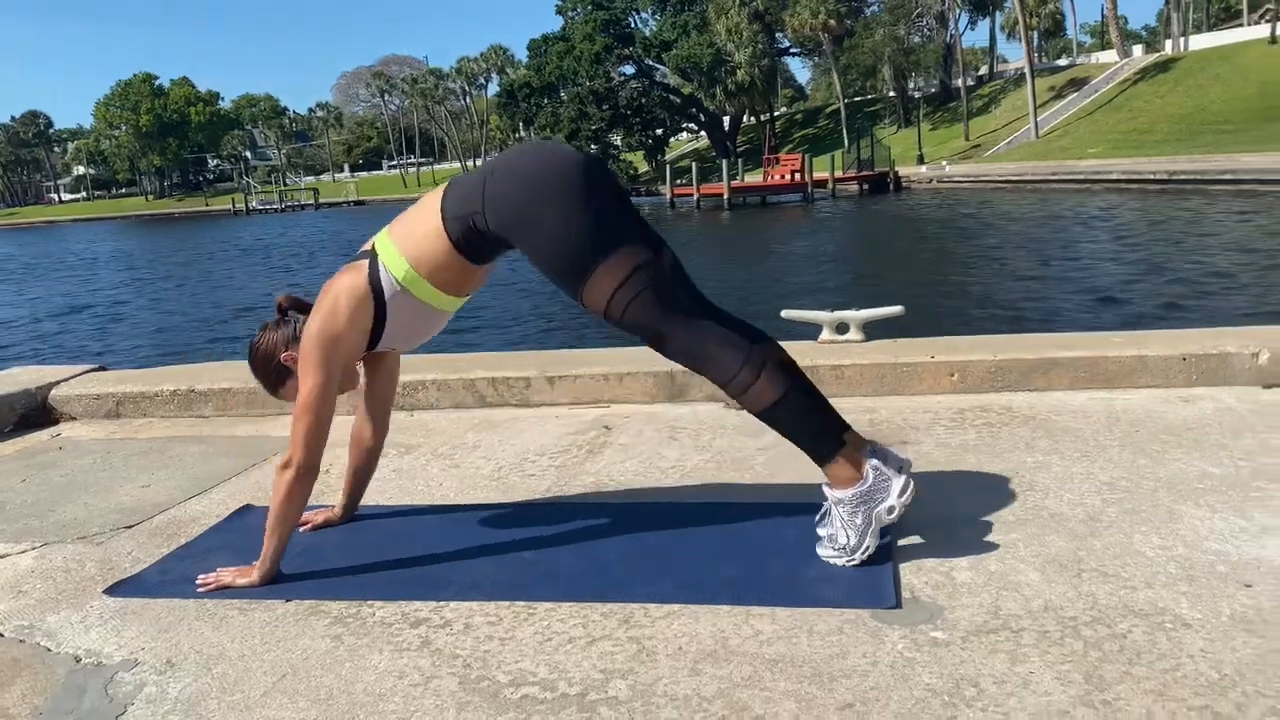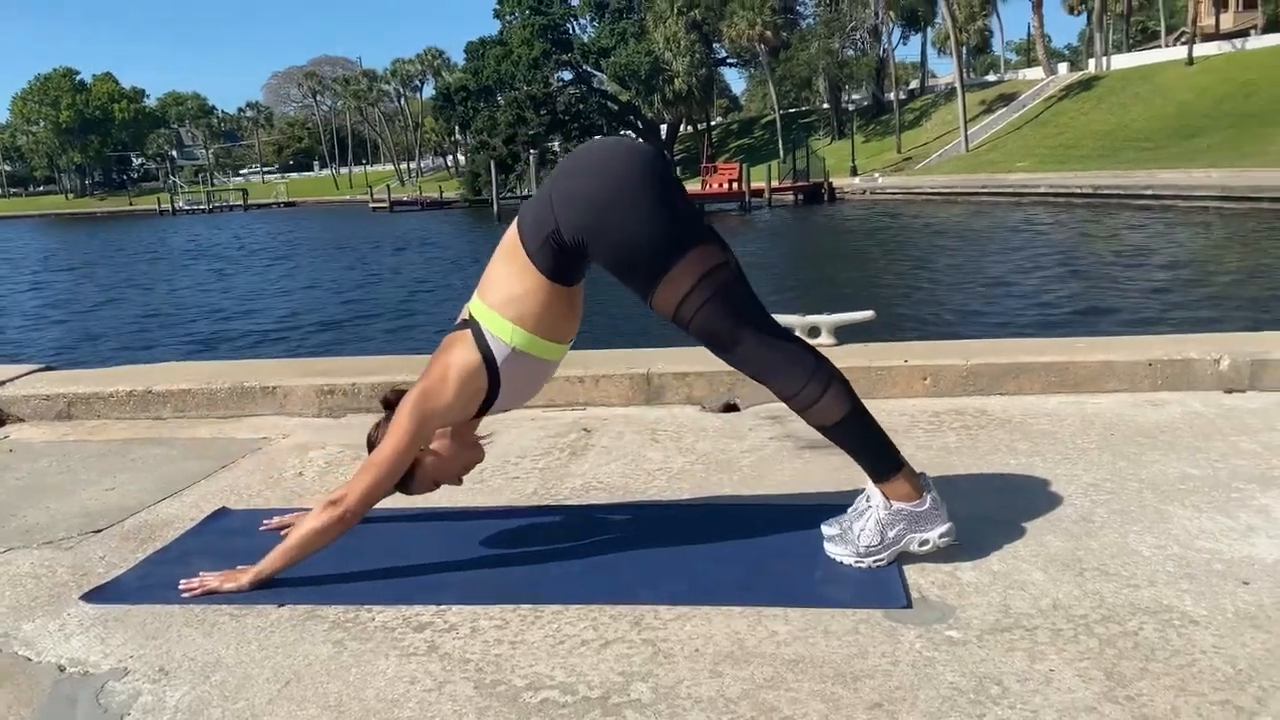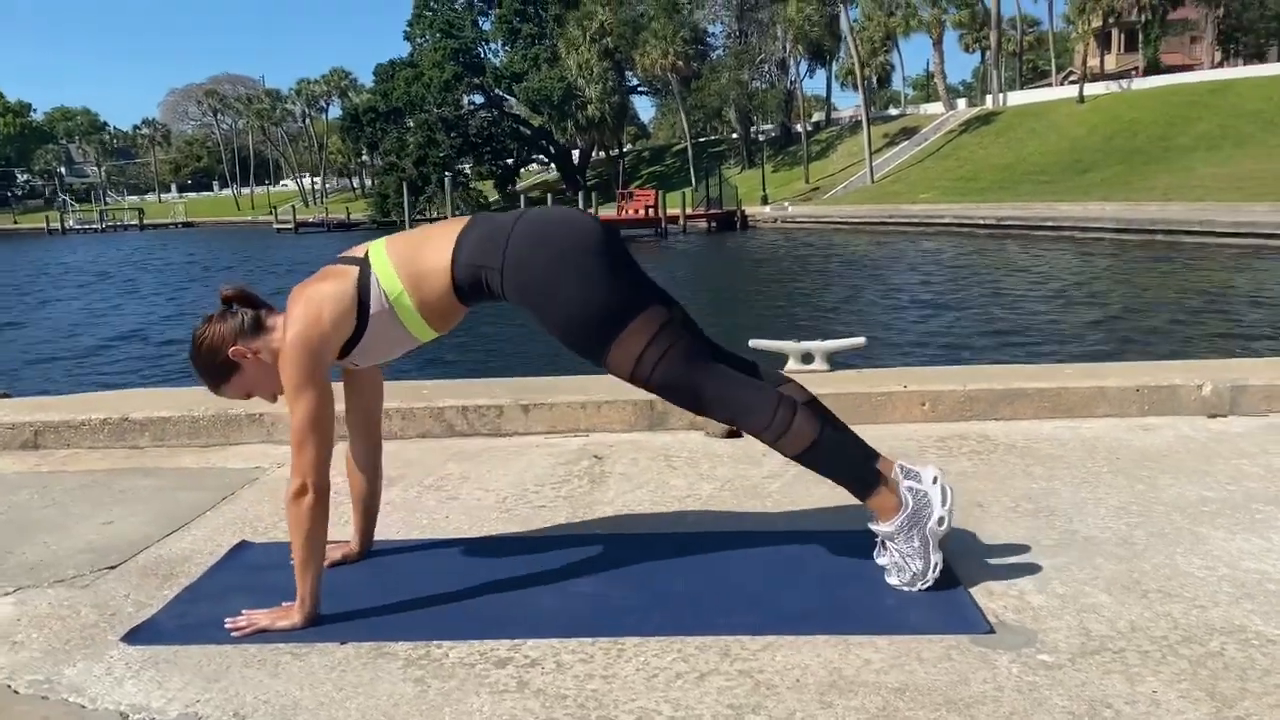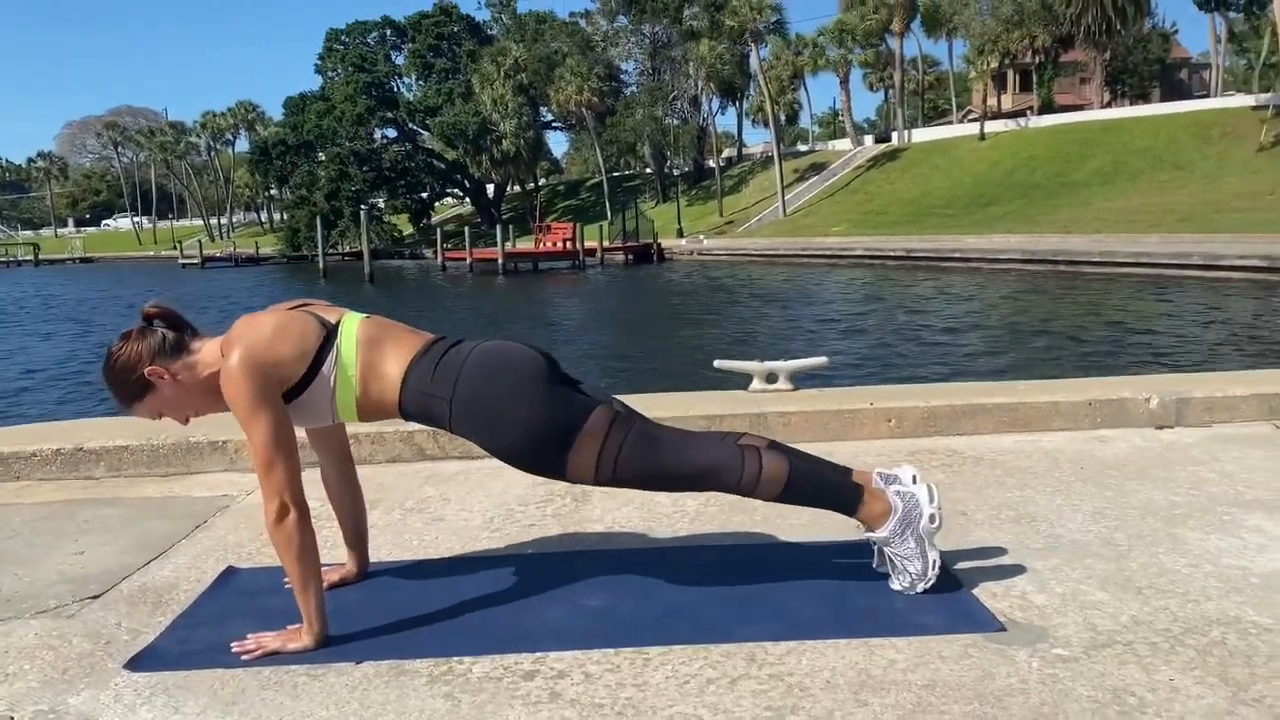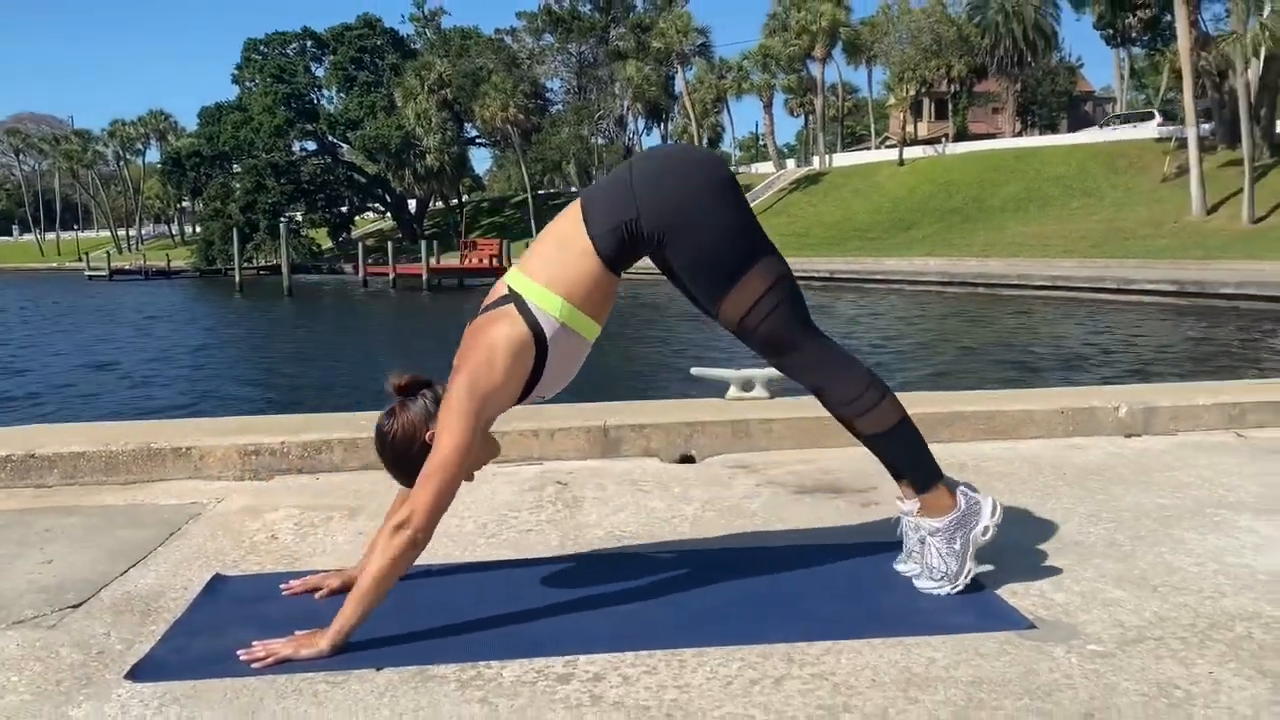
dt=1s
person 1, frame 1
left shoulder: (329, 327)
right shoulder: (363, 314)
left elbow: (298, 461)
right elbow: (373, 419)
left wrist: (263, 567)
right wrist: (346, 507)
left hip: (532, 192)
right hip: (543, 179)
left knee: (680, 328)
right knee: (691, 319)
left ankle: (853, 473)
right ankle: (854, 453)
person 1, frame 2
left shoulder: (439, 400)
right shoulder: (452, 386)
left elbow: (350, 503)
left wrist: (253, 575)
right wrist: (322, 513)
left hip: (601, 196)
right hip: (606, 185)
left knee: (746, 339)
right knee: (748, 336)
left ankle: (906, 498)
right ankle: (892, 486)
person 1, frame 3
left shoulder: (299, 334)
right shoulder: (337, 320)
left elbow: (307, 480)
right elbow: (364, 440)
left wrist: (301, 605)
right wrist: (361, 540)
left hip: (537, 258)
right hip: (547, 242)
left knee: (706, 385)
right knee: (717, 369)
left ankle: (893, 502)
right ankle: (893, 480)
person 1, frame 4
left shoulder: (241, 365)
right shoulder: (279, 337)
left elbow: (283, 504)
right elbow: (333, 453)
left wrist: (310, 626)
right wrist: (356, 560)
left hip: (489, 398)
right hip: (496, 371)
left knee: (679, 462)
right knee: (676, 450)
left ankle: (882, 505)
right ankle: (873, 487)
person 1, frame 5
left shoulder: (472, 392)
right shoulder: (466, 380)
left elbow: (413, 522)
right elbow: (414, 511)
left wrist: (330, 637)
right wrist: (360, 573)
left hip: (669, 199)
right hip: (659, 193)
left knee: (800, 349)
right knee: (793, 350)
left ankle: (944, 505)
right ankle: (925, 498)
